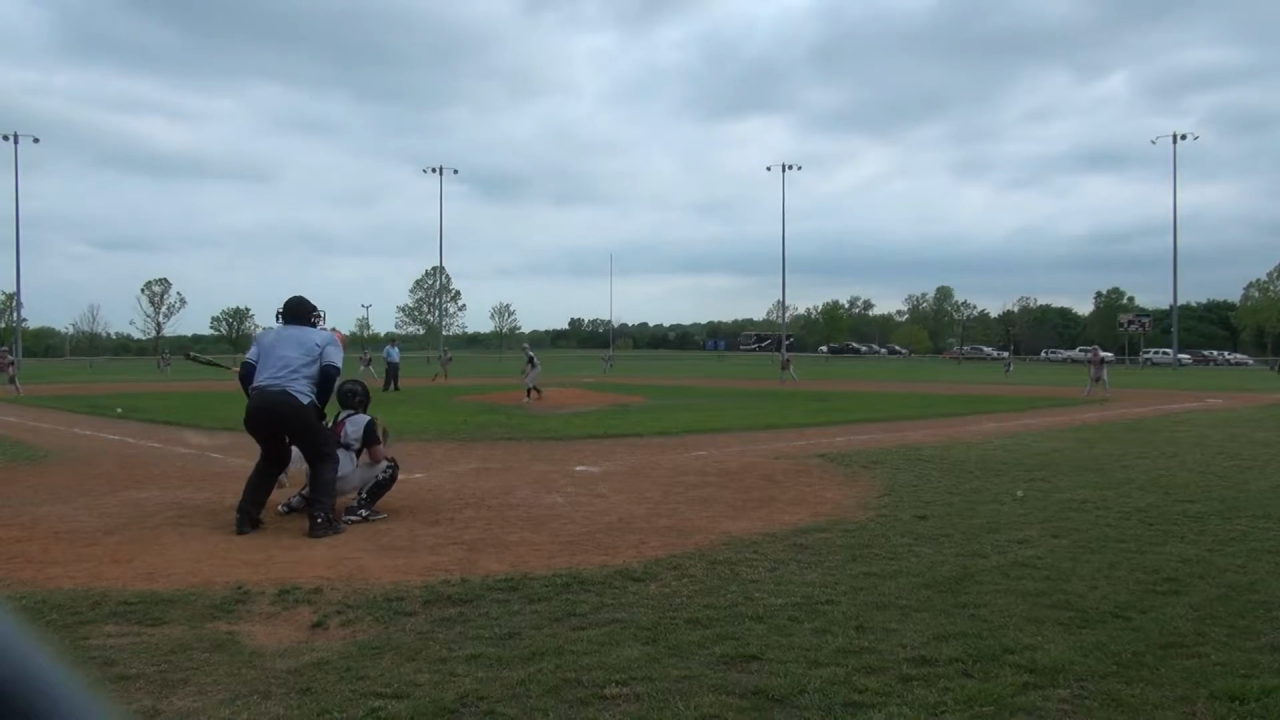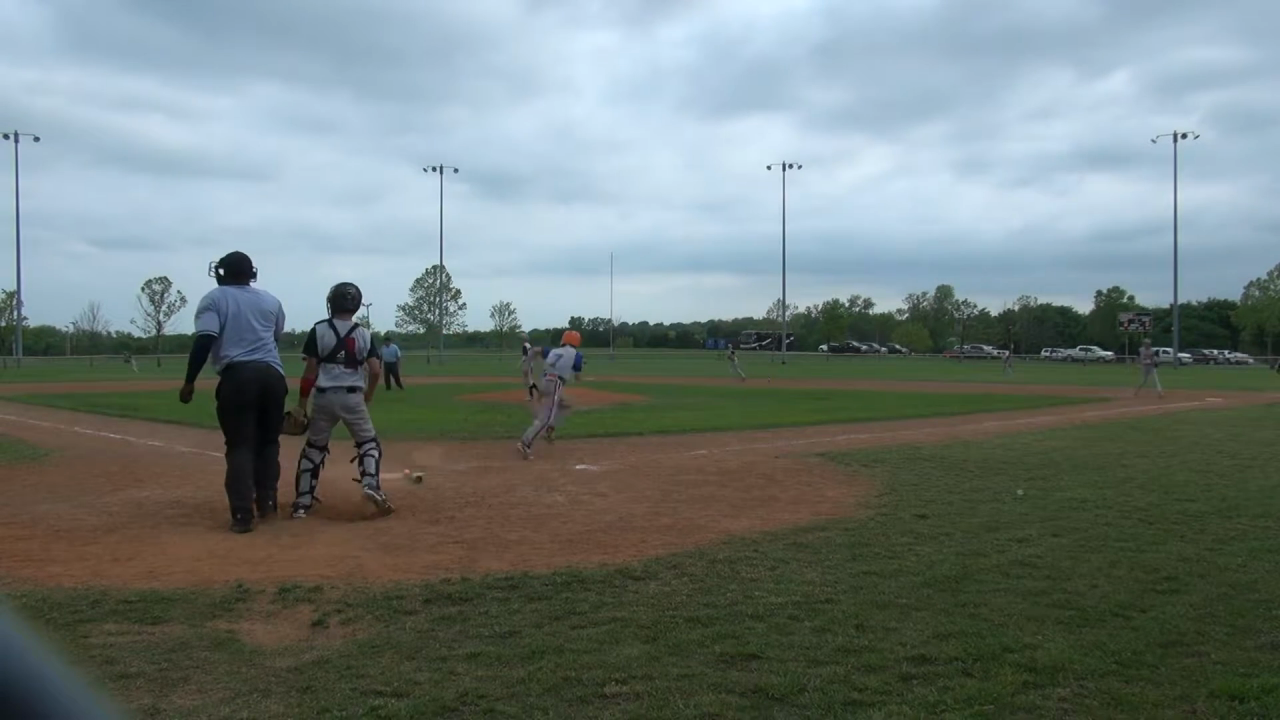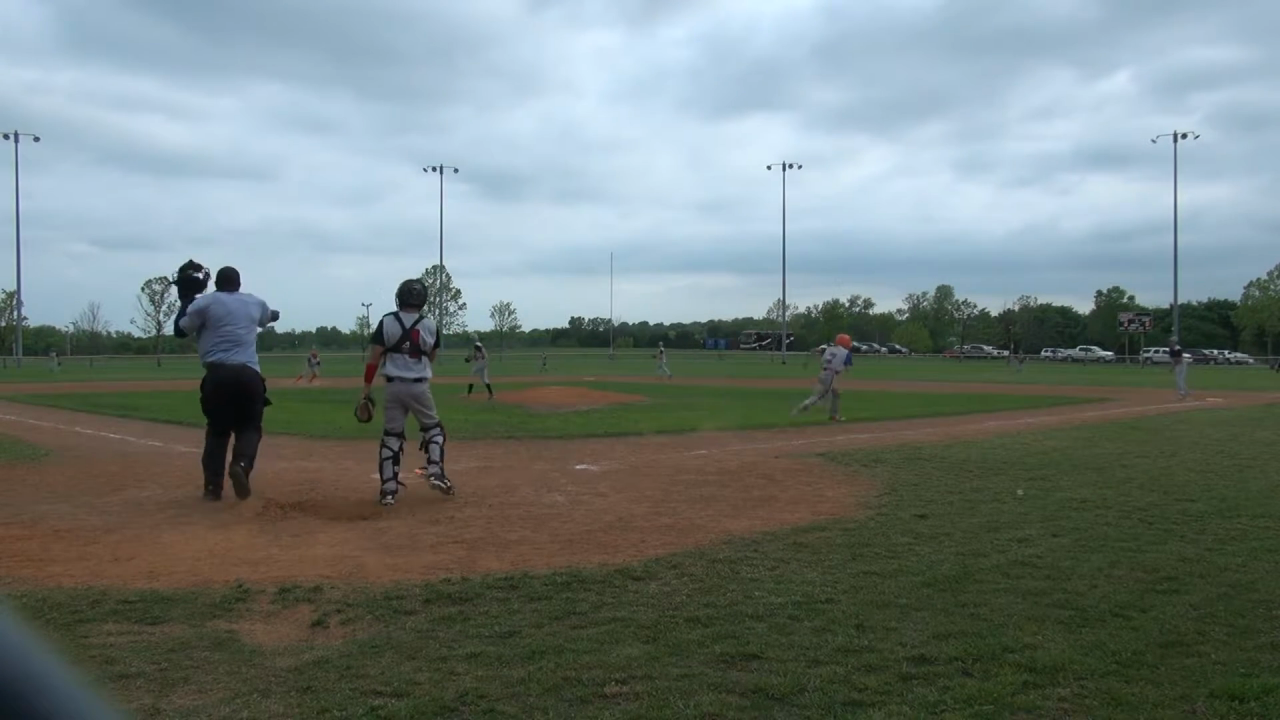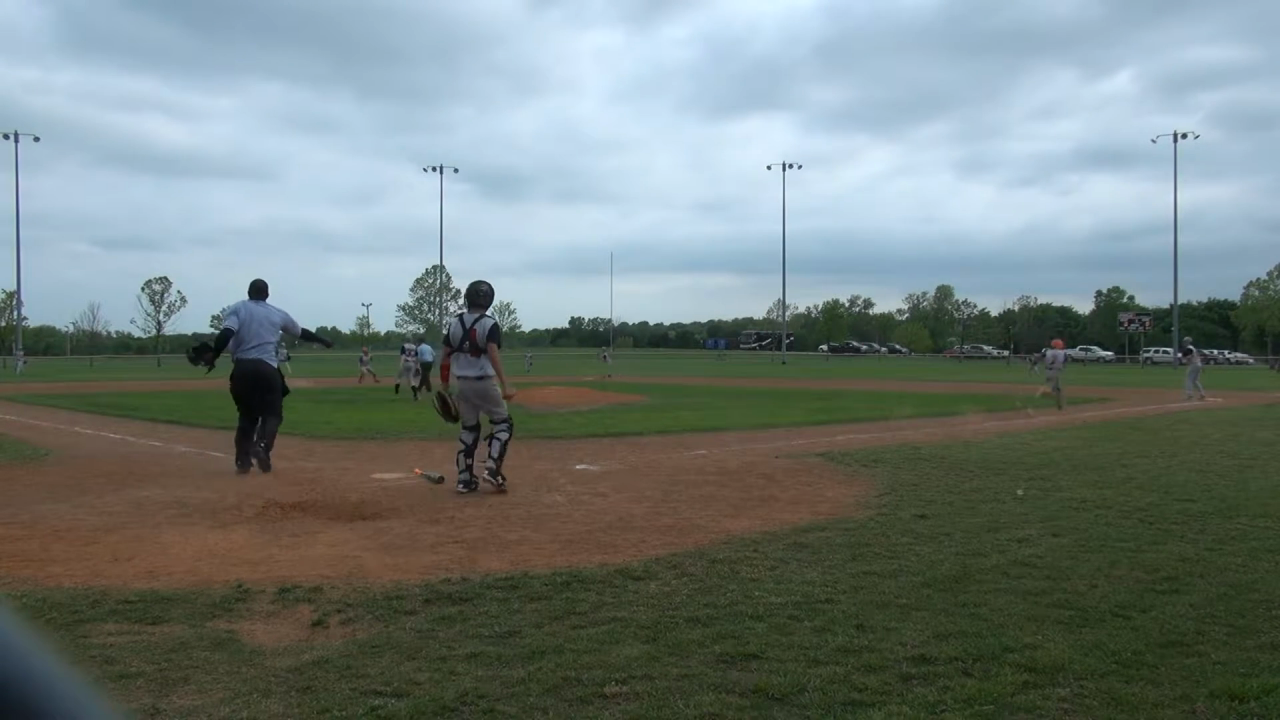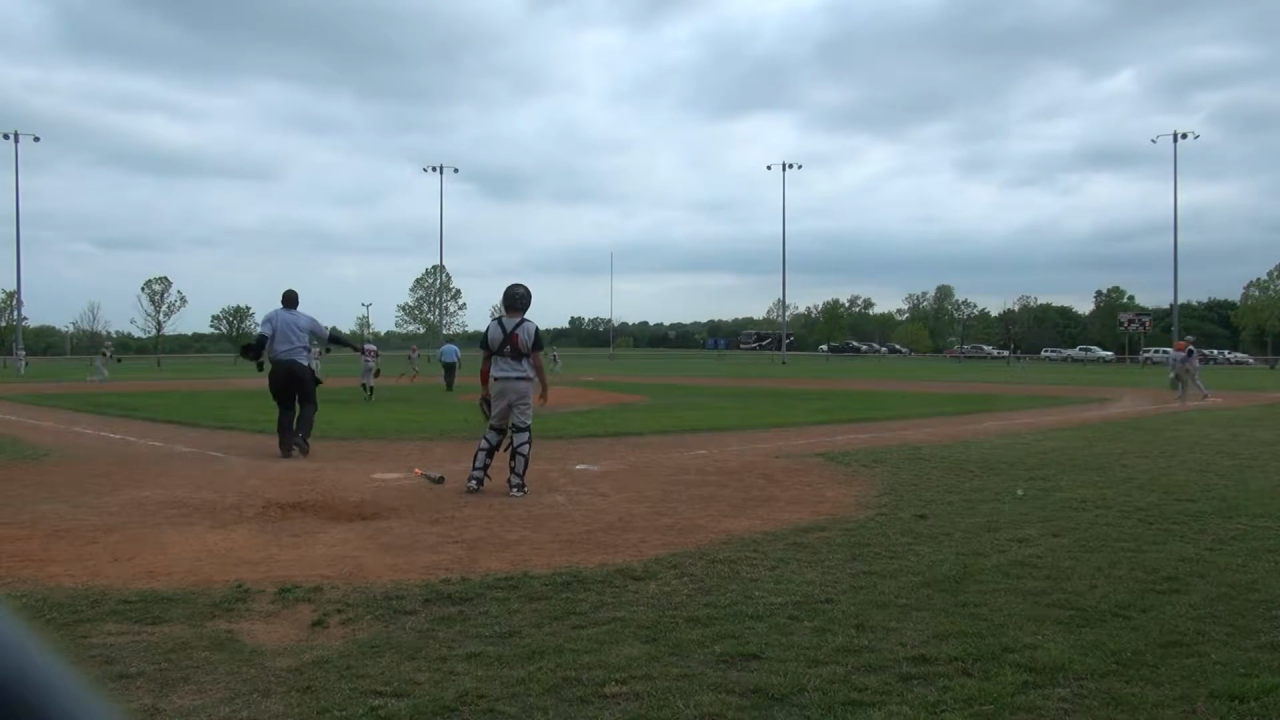
dt=1s
person 1, frame 1
left shoulder: (265, 336)
right shoulder: (327, 338)
left elbow: (245, 372)
right elbow: (329, 373)
right wrist: (318, 408)
left hip: (258, 405)
right hip: (296, 404)
left knee: (273, 457)
right knee: (325, 457)
left ankle: (245, 516)
right ankle: (321, 519)
person 1, frame 2
left shoulder: (214, 299)
right shoulder: (270, 300)
left elbow: (204, 342)
left wrist: (189, 381)
left hip: (237, 377)
right hip: (271, 375)
left knee: (240, 446)
right knee: (268, 442)
left ankle: (242, 515)
right ankle: (266, 503)
person 1, frame 3
left shoulder: (205, 302)
right shoulder: (255, 303)
left elbow: (180, 331)
right elbow: (270, 317)
left wrist: (185, 301)
right wrist: (275, 314)
left hip: (218, 373)
right hip: (249, 374)
left knee: (217, 430)
right knee: (249, 427)
left ankle: (213, 486)
right ankle: (241, 466)
person 1, frame 4
left shoulder: (237, 308)
right shoulder: (278, 313)
left elbow: (226, 333)
right elbow: (301, 332)
left wrist: (213, 356)
right wrist: (323, 341)
left hip: (243, 368)
right hip: (268, 368)
left knee: (247, 414)
right knee: (271, 413)
left ankle: (243, 461)
right ankle: (261, 447)
person 1, frame 5
left shoulder: (271, 317)
right shoulder: (307, 319)
left elbow: (262, 339)
right elbow: (330, 337)
left wrist: (256, 355)
right wrist: (351, 345)
left hip: (278, 368)
right hip: (300, 367)
left knee: (285, 407)
right knee: (308, 404)
left ankle: (285, 446)
right ankle: (300, 436)
person 2, frame 1
left shoulder: (334, 421)
right shoulder: (366, 421)
right elbow: (377, 457)
right wrist: (381, 443)
right hip: (340, 482)
right knee: (389, 466)
left ankle: (297, 502)
right ankle: (360, 508)
person 2, frame 2
left shoulder: (319, 330)
right shoulder: (364, 334)
left elbow: (310, 370)
right elbow: (375, 370)
left wrist: (302, 403)
right wrist: (369, 394)
left hip: (324, 397)
right hip: (353, 397)
left knee: (314, 448)
right knee: (369, 443)
left ankle: (302, 502)
right ankle: (371, 486)
person 2, frame 3
left shoulder: (386, 322)
right shoulder: (430, 325)
left elbow: (374, 358)
left wrist: (366, 388)
left hip: (393, 386)
right hip: (419, 386)
left knee: (391, 436)
right knee: (434, 429)
left ankle: (389, 489)
right ankle: (435, 473)
person 2, frame 4
left shoulder: (455, 323)
right shoulder: (490, 324)
left elbow: (445, 357)
right elbow: (493, 355)
left wrist: (444, 385)
right wrist: (505, 385)
left hip: (463, 384)
right hip: (485, 383)
left knee: (468, 429)
right knee: (503, 423)
left ankle: (465, 479)
right ankle: (492, 469)
person 2, frame 5
left shoulder: (492, 327)
right shoulder: (531, 328)
left elbow: (486, 360)
right elbow: (538, 363)
left wrist: (484, 388)
right wrist: (544, 388)
left hip: (499, 385)
right hip: (523, 385)
left knee: (494, 430)
right knee: (521, 433)
left ankle: (476, 477)
right ankle: (517, 483)
